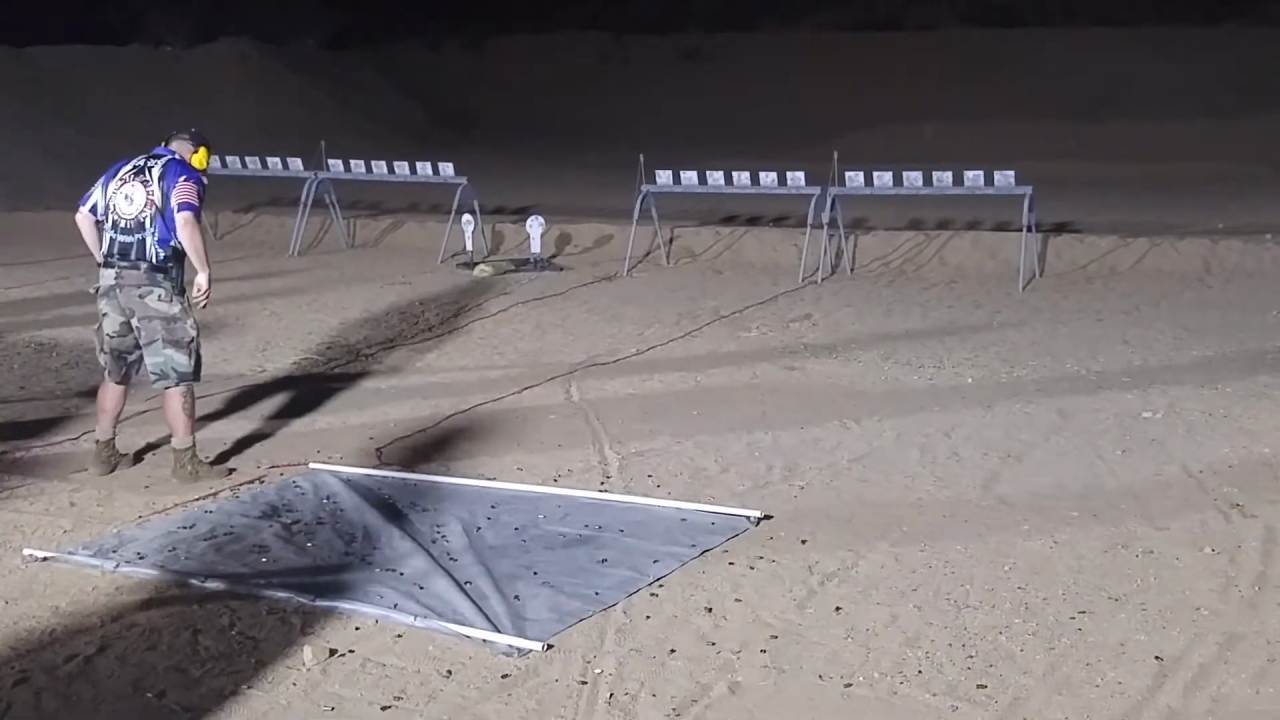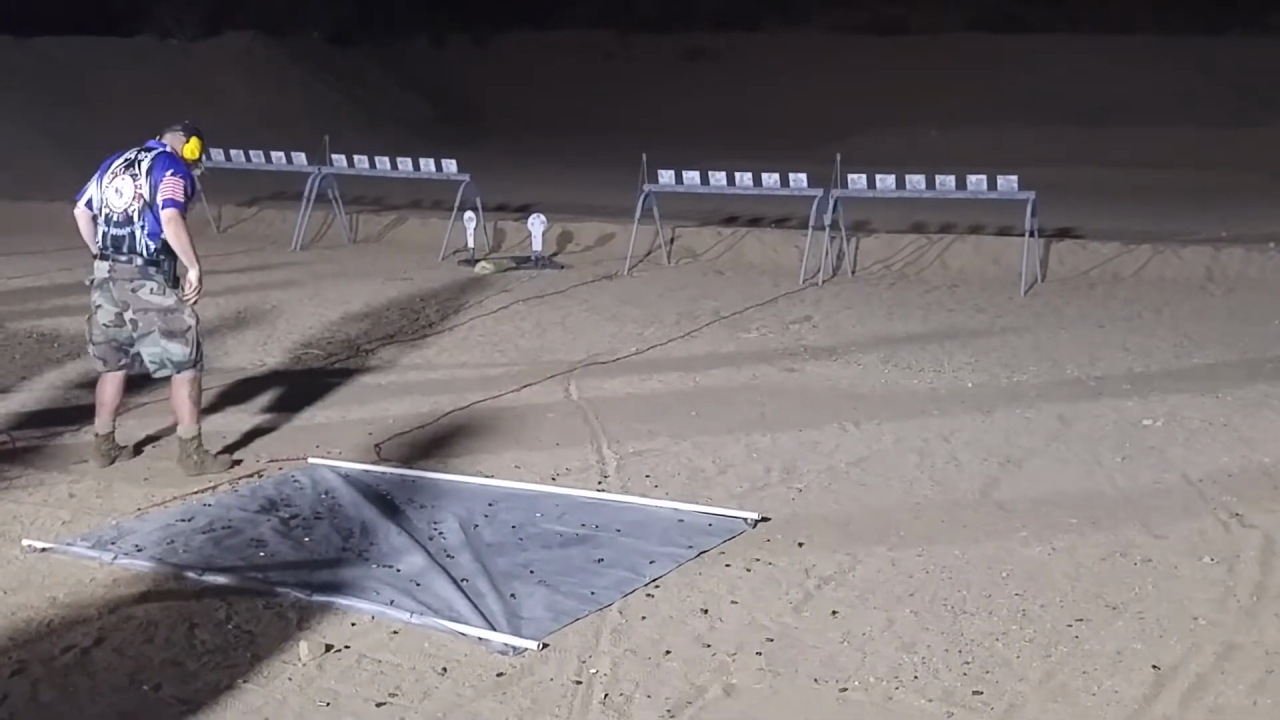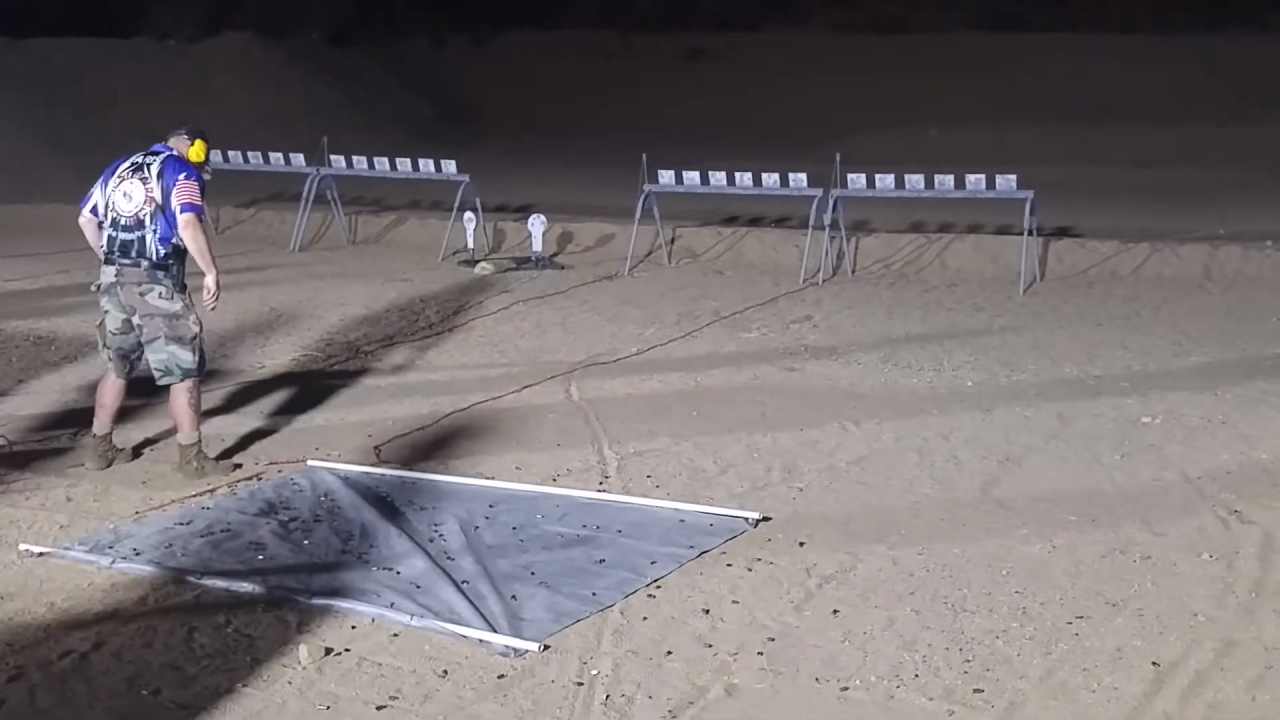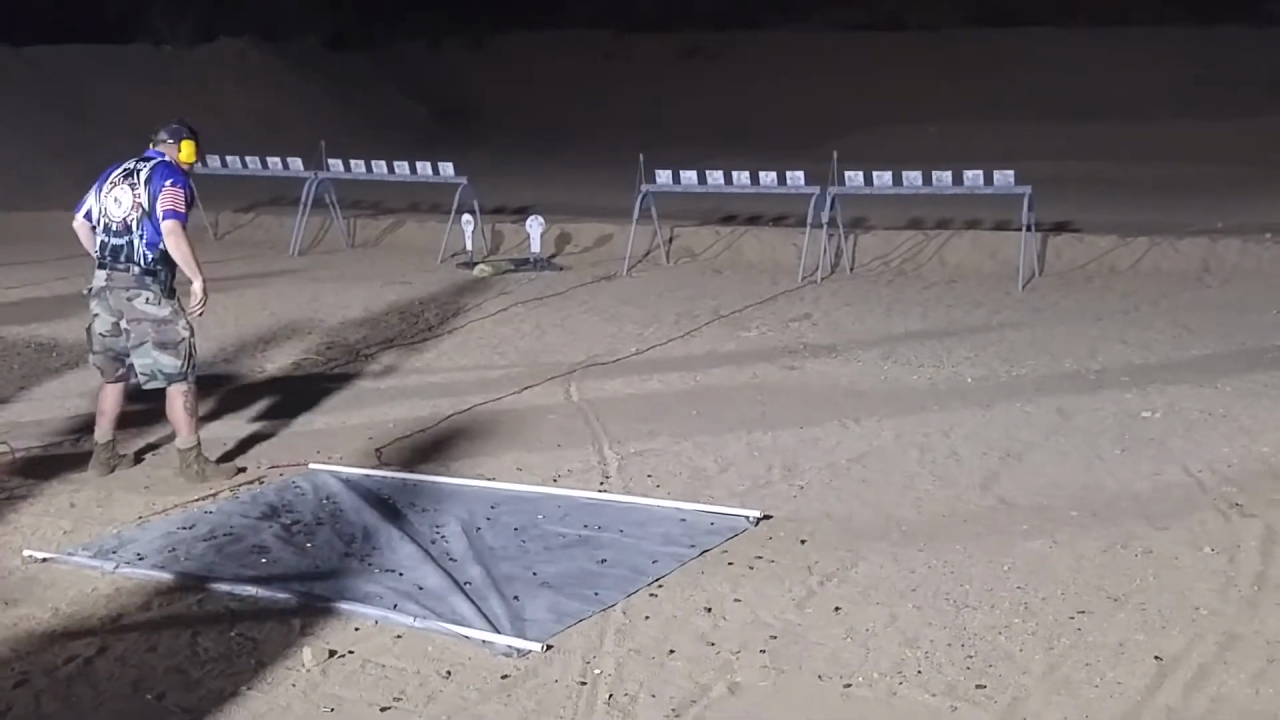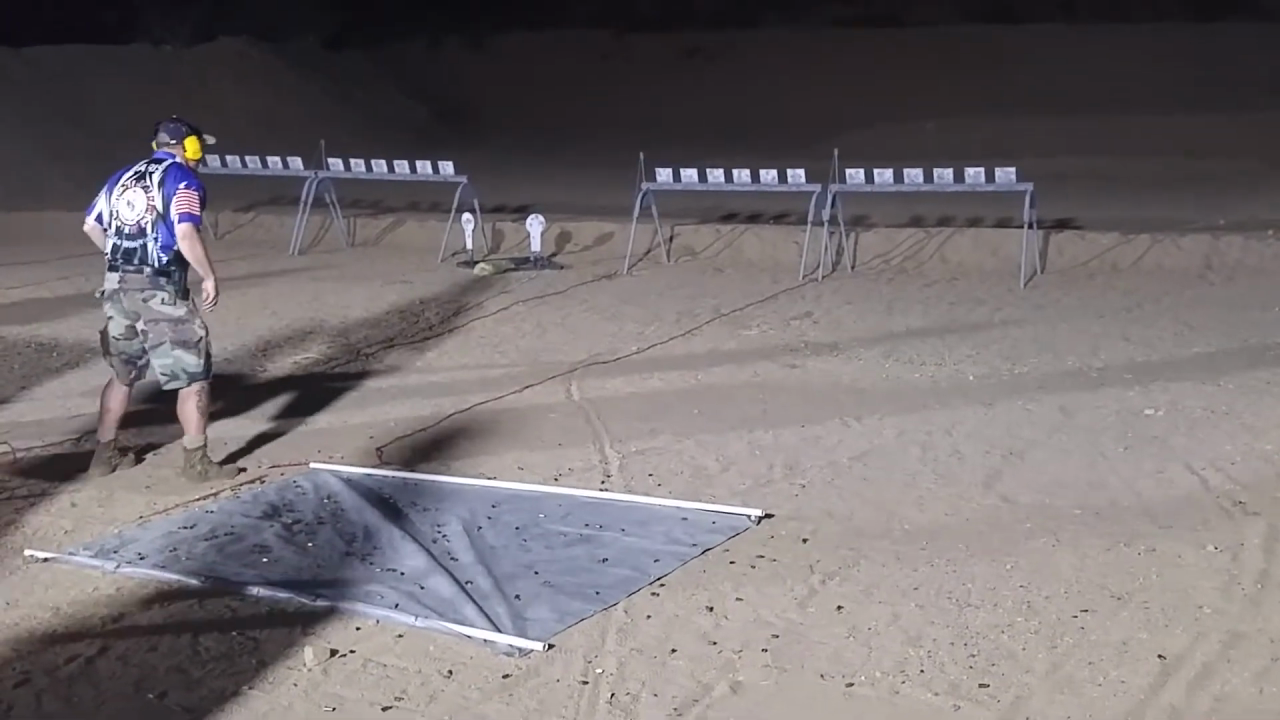
dt=0.3s
person 1, frame 1
left shoulder: (121, 170)
right shoulder: (184, 175)
left elbow: (84, 216)
right elbow: (185, 222)
right wrist: (204, 271)
left hip: (112, 281)
right hip: (155, 284)
left knee: (116, 371)
right knee: (179, 375)
left ankle: (103, 452)
right ankle: (186, 462)
person 1, frame 2
left shoulder: (115, 163)
right shoulder: (174, 167)
left elbow: (81, 211)
right elbow: (170, 219)
right wrist: (194, 267)
left hip: (107, 274)
right hip: (149, 277)
left knee: (113, 363)
right knee: (184, 363)
left ankle: (104, 445)
right ankle: (192, 452)
person 1, frame 3
left shoulder: (120, 167)
right shoulder: (182, 171)
left elbow: (87, 218)
right elbow: (188, 224)
right wrist: (211, 272)
left hip: (113, 279)
right hip: (155, 283)
left knee: (118, 366)
right knee: (184, 370)
left ankle: (100, 447)
right ankle: (192, 458)
person 1, frame 4
left shoulder: (114, 173)
right shoulder: (172, 177)
left elbow: (80, 223)
right elbow: (172, 231)
right wrist: (198, 279)
left hip: (105, 284)
right hip: (147, 288)
left knee: (114, 372)
right knee: (177, 374)
left ankle: (103, 454)
right ankle: (192, 462)
person 1, frame 5
left shoulder: (123, 176)
right shoulder: (184, 179)
left elbow: (91, 226)
right elbow: (185, 233)
right wrist: (209, 277)
left hip: (116, 284)
right hip: (159, 288)
left knee: (122, 373)
right knee: (193, 374)
left ankle: (105, 454)
right ankle: (196, 462)
